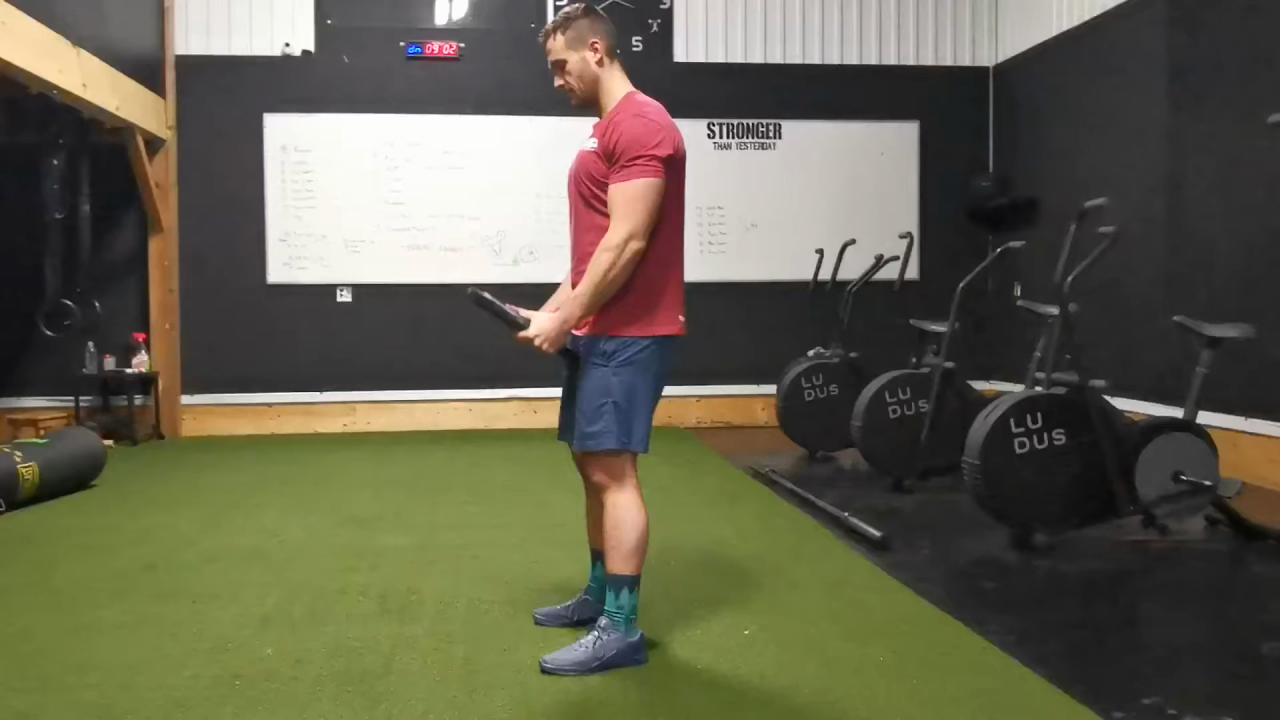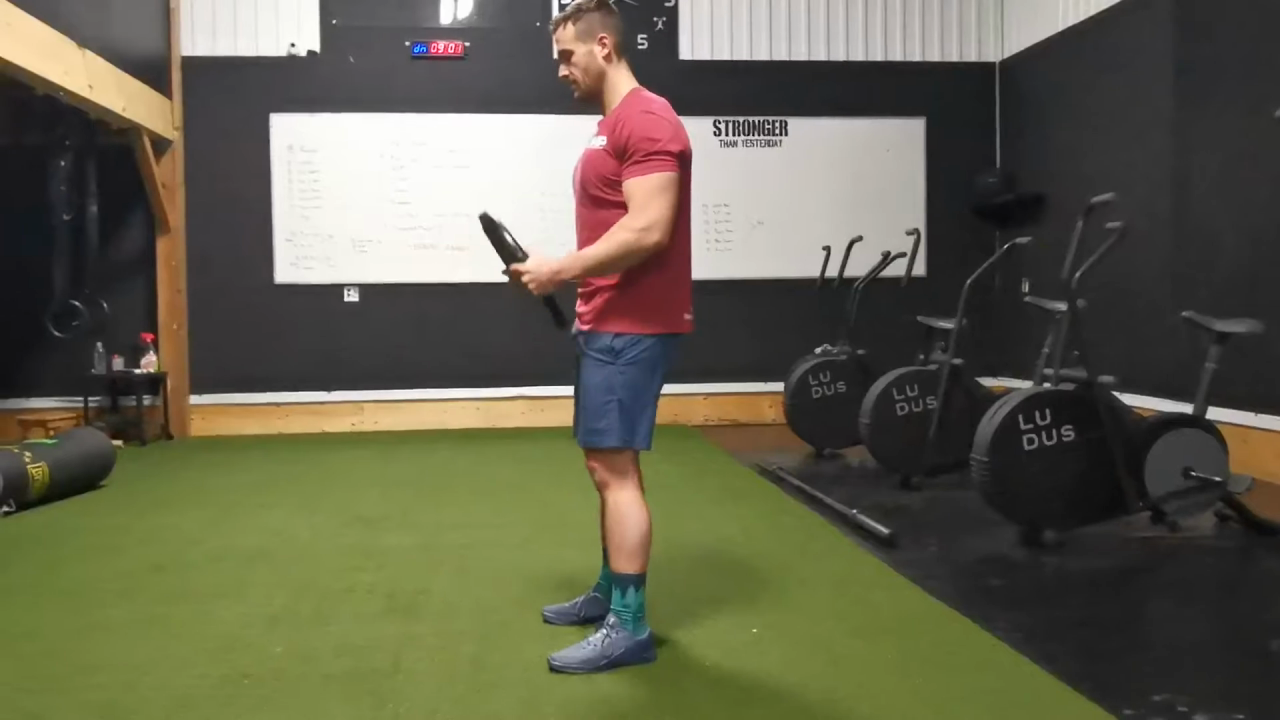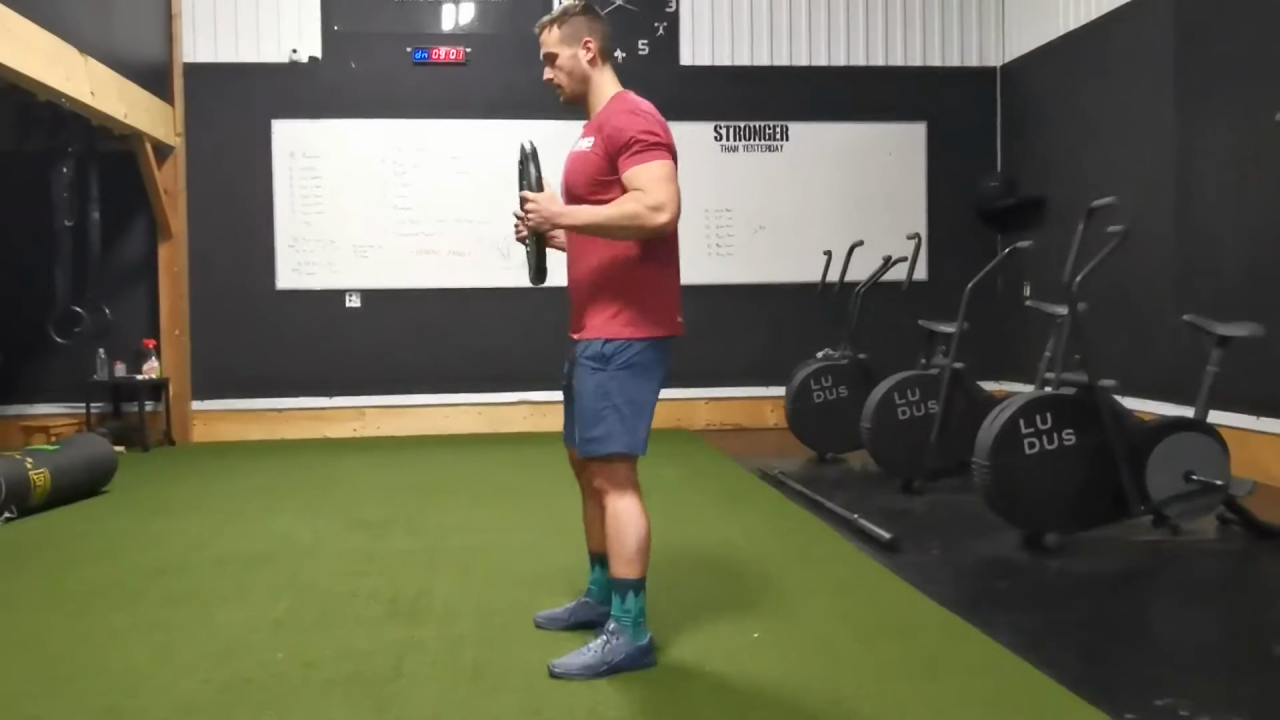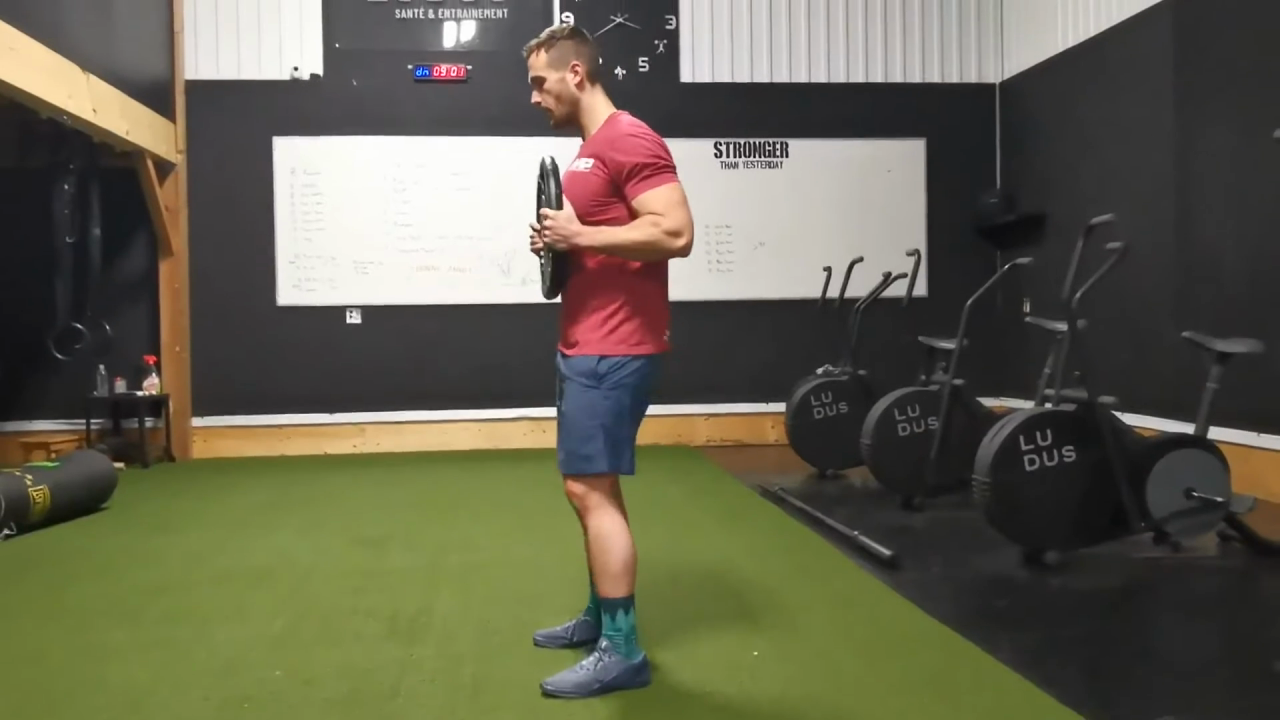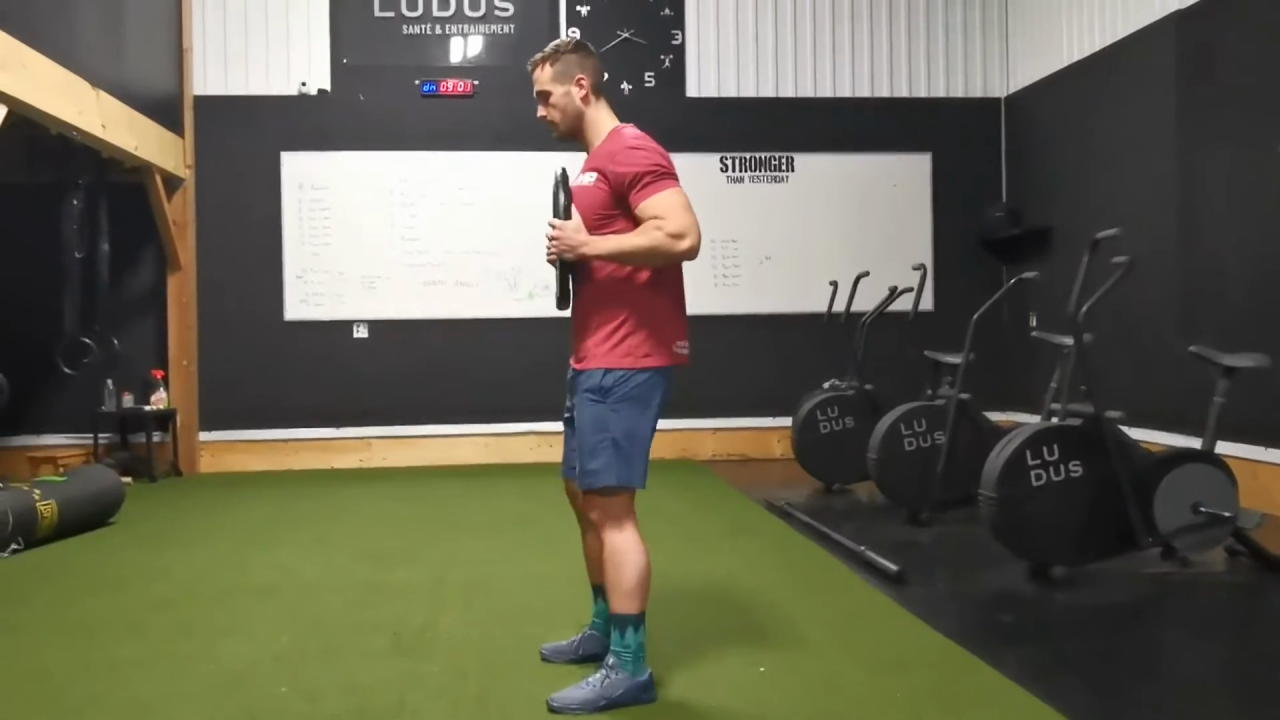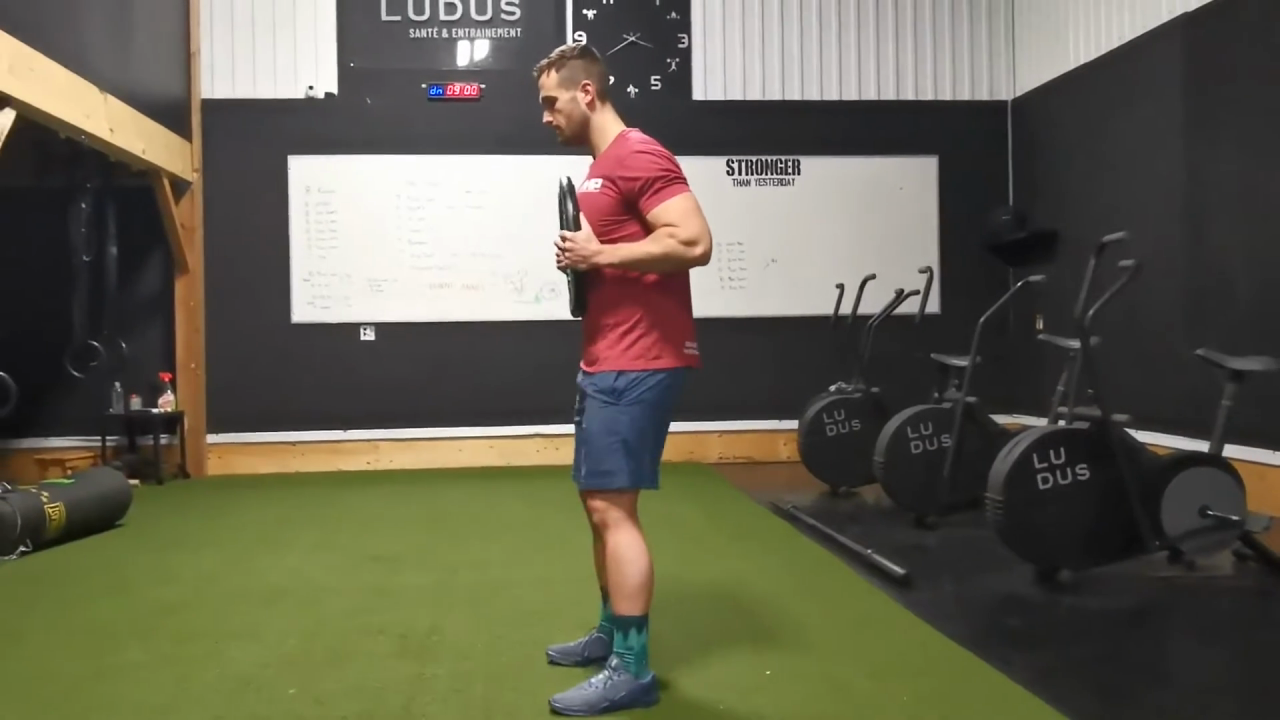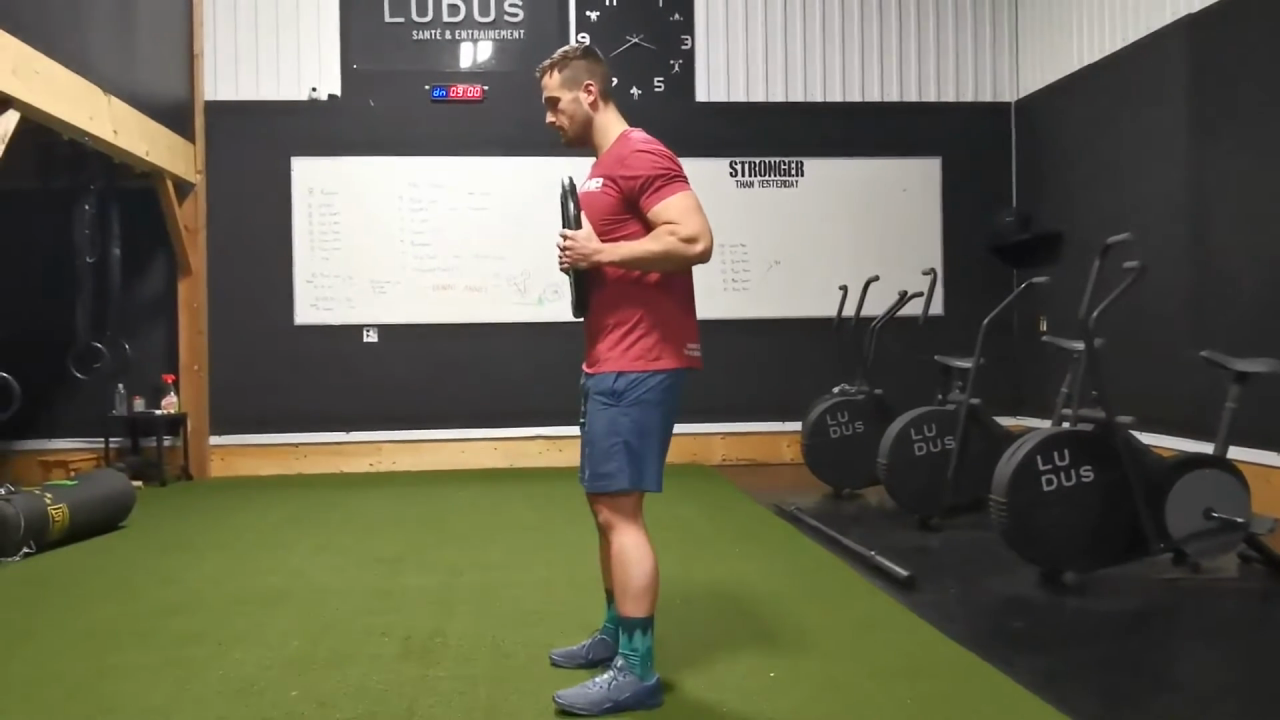
dt=0.3s
person 1, frame 1
left shoulder: (638, 125)
right shoulder: (609, 128)
left elbow: (627, 242)
left wrist: (564, 318)
right wrist: (560, 304)
left hip: (628, 331)
right hip: (601, 326)
left knee: (614, 470)
right knee: (591, 462)
left ankle: (620, 628)
right ankle: (600, 593)
person 1, frame 2
left shoulder: (645, 121)
right shoulder: (614, 125)
left elbow: (648, 231)
left wrist: (561, 271)
right wrist: (566, 272)
left hip: (634, 326)
right hip: (608, 322)
left knee: (614, 468)
right knee: (603, 464)
left ankle: (628, 626)
right ankle: (610, 592)
person 1, frame 3
left shoulder: (631, 119)
right shoulder: (595, 130)
left elbow: (658, 211)
left wrist: (565, 215)
right wrist: (551, 230)
left hip: (627, 330)
right hip: (598, 326)
left knee: (613, 476)
right knee: (591, 469)
left ankle: (629, 631)
right ankle: (602, 596)
person 1, frame 4
left shoulder: (630, 142)
right shoulder: (588, 153)
left elbow: (675, 233)
left wrist: (583, 236)
right wrist: (560, 240)
left hip: (615, 346)
right hip: (585, 344)
left knee: (588, 489)
right knee: (593, 487)
left ankle: (622, 650)
right ankle: (599, 616)
person 1, frame 5
left shoulder: (630, 152)
right shoulder: (595, 162)
left elbow: (681, 237)
left wrist: (587, 245)
right wrist: (572, 250)
left hip: (628, 359)
right hip: (598, 357)
left knee: (607, 507)
right knee: (588, 500)
right ankle: (606, 630)
person 1, frame 6
left shoulder: (637, 157)
right shoulder: (601, 168)
left elbow: (694, 242)
left wrist: (601, 254)
right wrist: (583, 257)
left hip: (638, 361)
right hip: (608, 360)
left knee: (611, 508)
right knee: (601, 503)
right ankle: (611, 633)
person 1, frame 7
left shoulder: (640, 157)
right shoulder: (604, 168)
left elbow: (694, 241)
left wrist: (602, 254)
right wrist: (584, 260)
left hip: (640, 363)
right hip: (612, 361)
left knee: (620, 511)
right knee: (607, 505)
right ankle: (615, 635)
